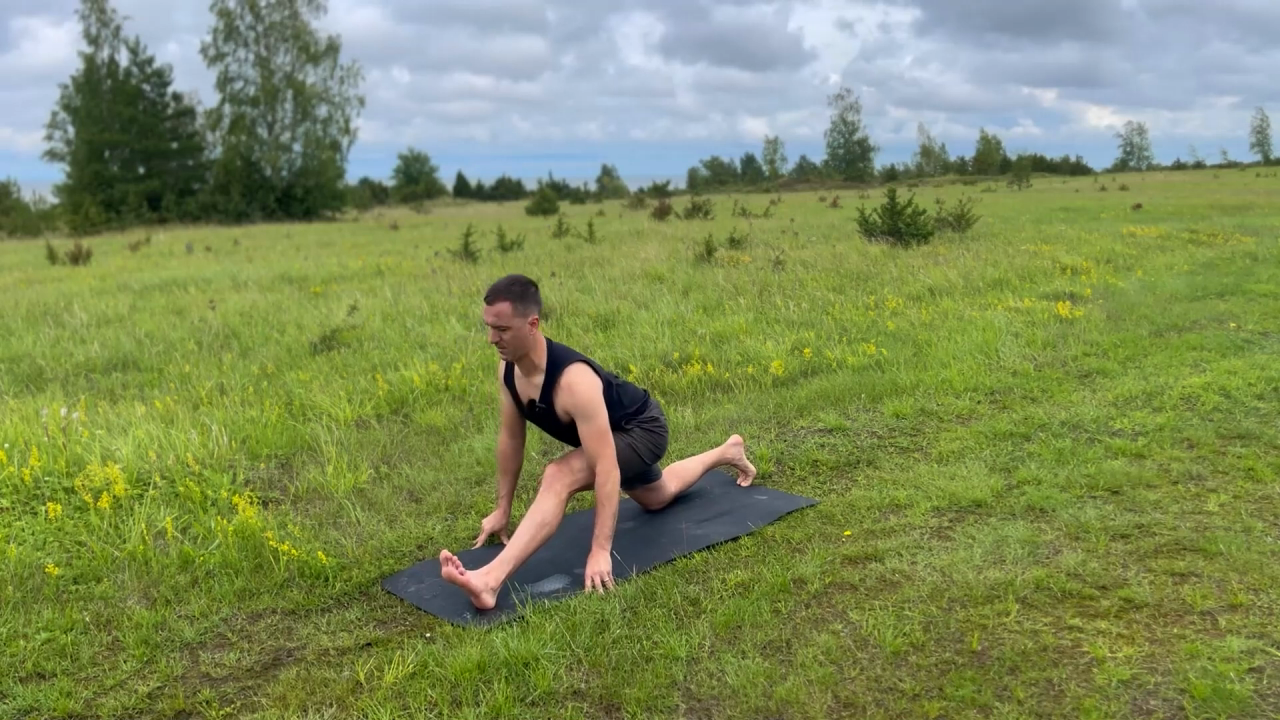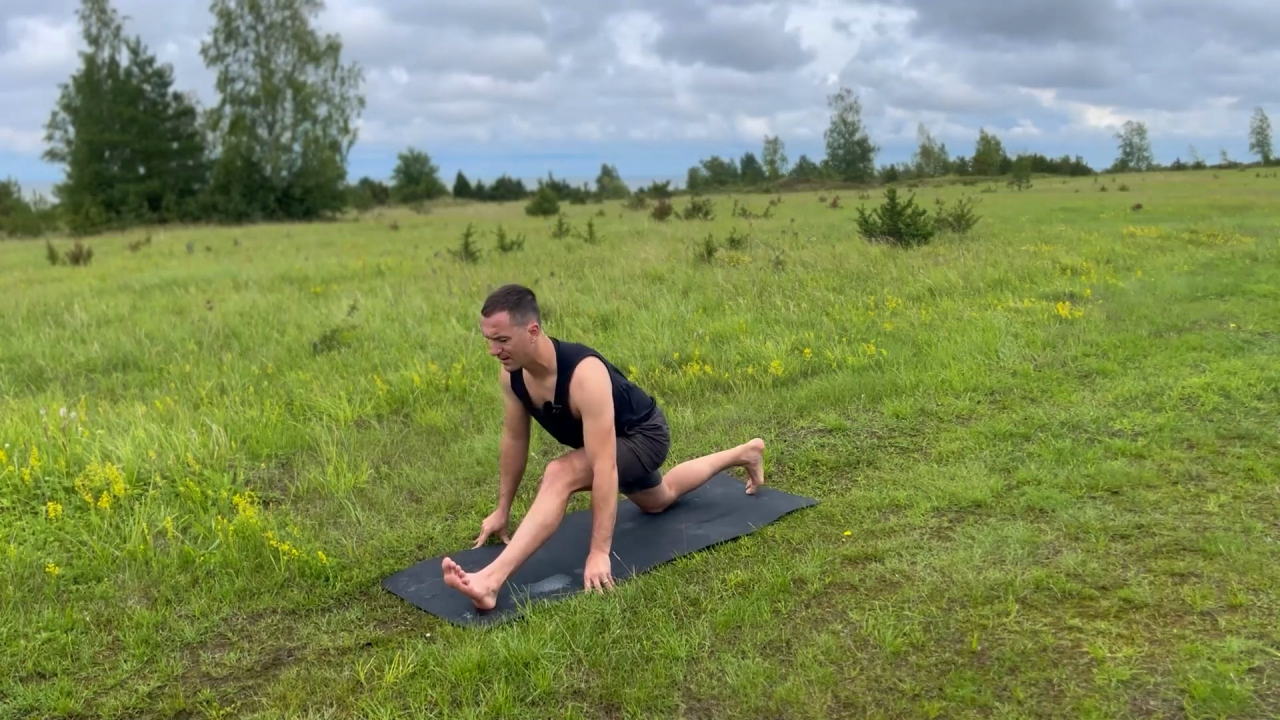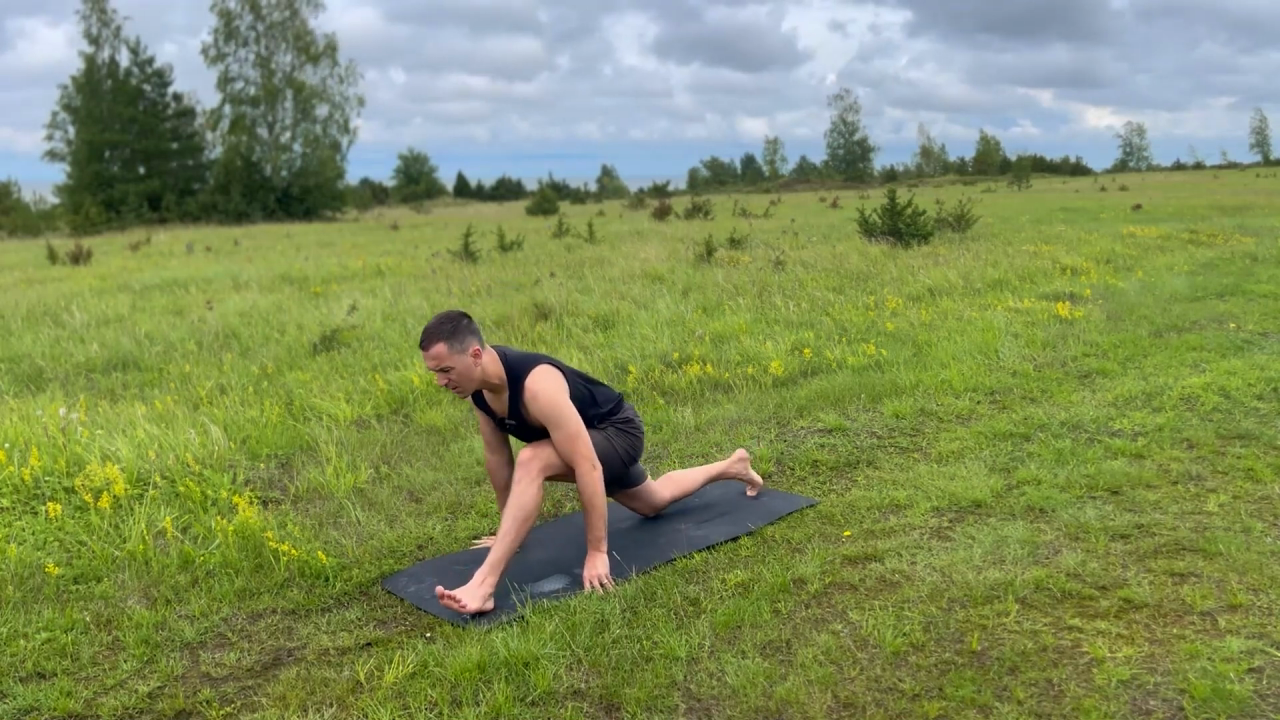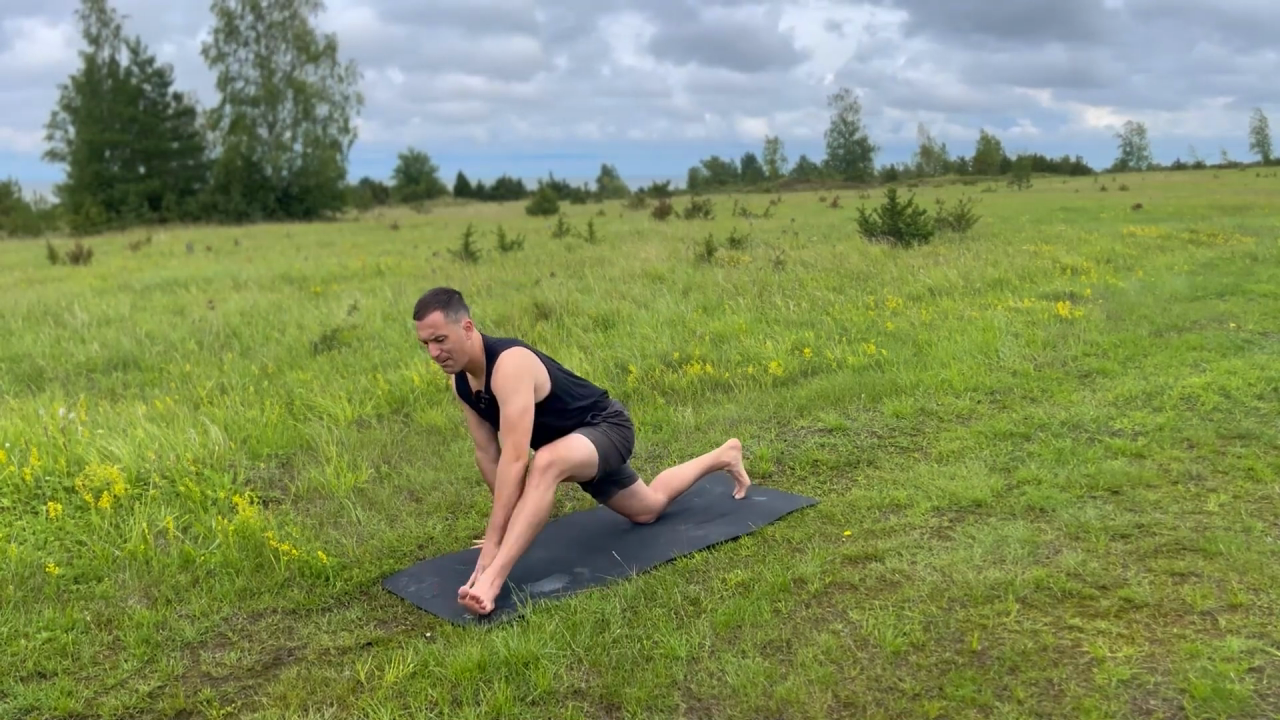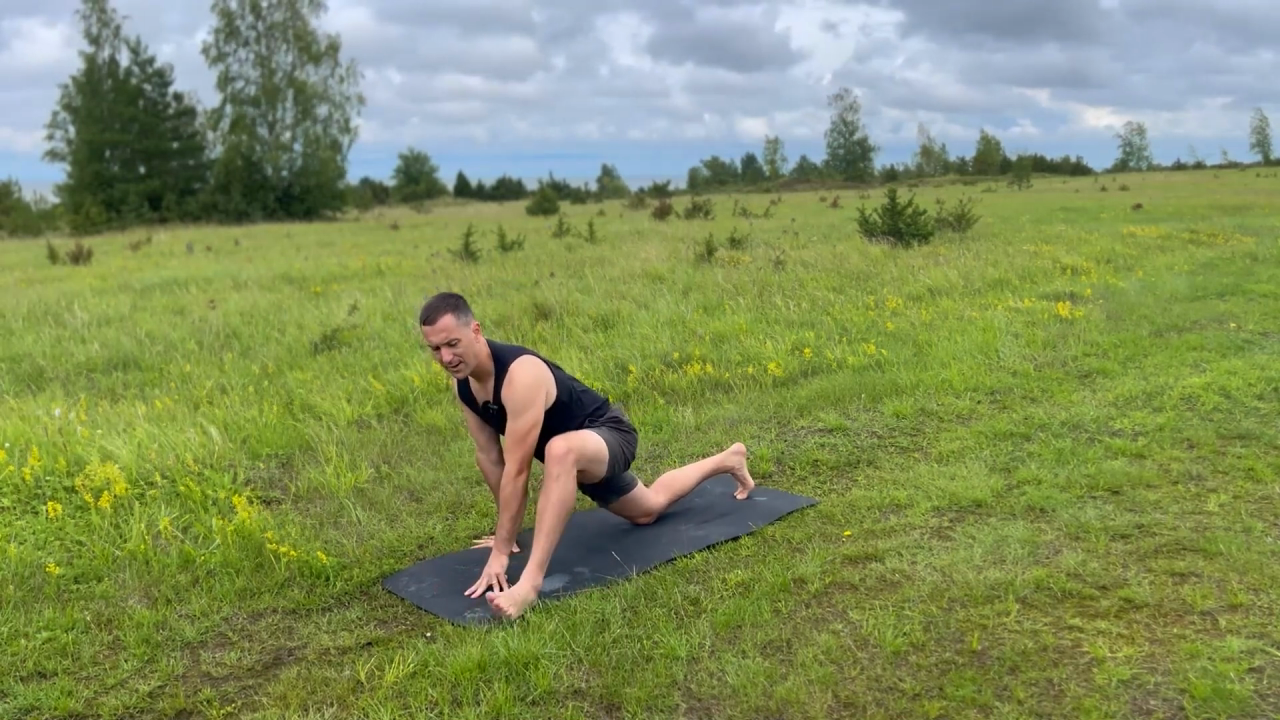
dt=1s
person 1, frame 1
left shoulder: (574, 381)
right shoulder: (508, 368)
left elbow: (607, 469)
right elbow: (510, 438)
left wrist: (600, 551)
right wrist: (502, 509)
left hip: (642, 429)
right hip: (617, 431)
left knee: (559, 477)
right knee: (656, 500)
left ankle: (491, 579)
right ankle: (727, 453)
person 1, frame 2
left shoulder: (584, 375)
right shoulder: (512, 373)
left elbow: (604, 469)
right elbow: (514, 440)
left wrist: (599, 552)
right wrist: (502, 510)
left hip: (643, 435)
right hip: (615, 436)
left knee: (560, 475)
right knee: (658, 502)
left ankle: (491, 580)
right ankle: (742, 454)
person 1, frame 3
left shoulder: (537, 386)
right shoulder: (476, 381)
left elbow: (588, 468)
right elbow: (496, 455)
left wrist: (597, 552)
right wrist: (506, 530)
left hip: (617, 430)
right hip: (591, 435)
left knee: (532, 461)
right knee: (653, 505)
left ankle: (483, 586)
right ankle: (731, 466)
person 1, frame 4
left shoulder: (510, 365)
right shoulder: (460, 381)
left elbow: (514, 459)
right elbow: (486, 453)
left wrist: (492, 546)
right wrist: (505, 529)
left hip: (605, 427)
right hip: (578, 443)
left knee: (547, 463)
right knee: (649, 510)
left ankle: (491, 582)
right ankle: (723, 456)
person 1, frame 5
left shoulder: (520, 374)
right shoulder: (462, 383)
left elbow: (517, 469)
right elbow: (488, 456)
left wrist: (500, 551)
right wrist: (505, 532)
left hip: (608, 435)
right hip: (584, 453)
left knee: (561, 450)
right knee: (649, 511)
left ankle: (530, 582)
right ankle: (727, 460)
